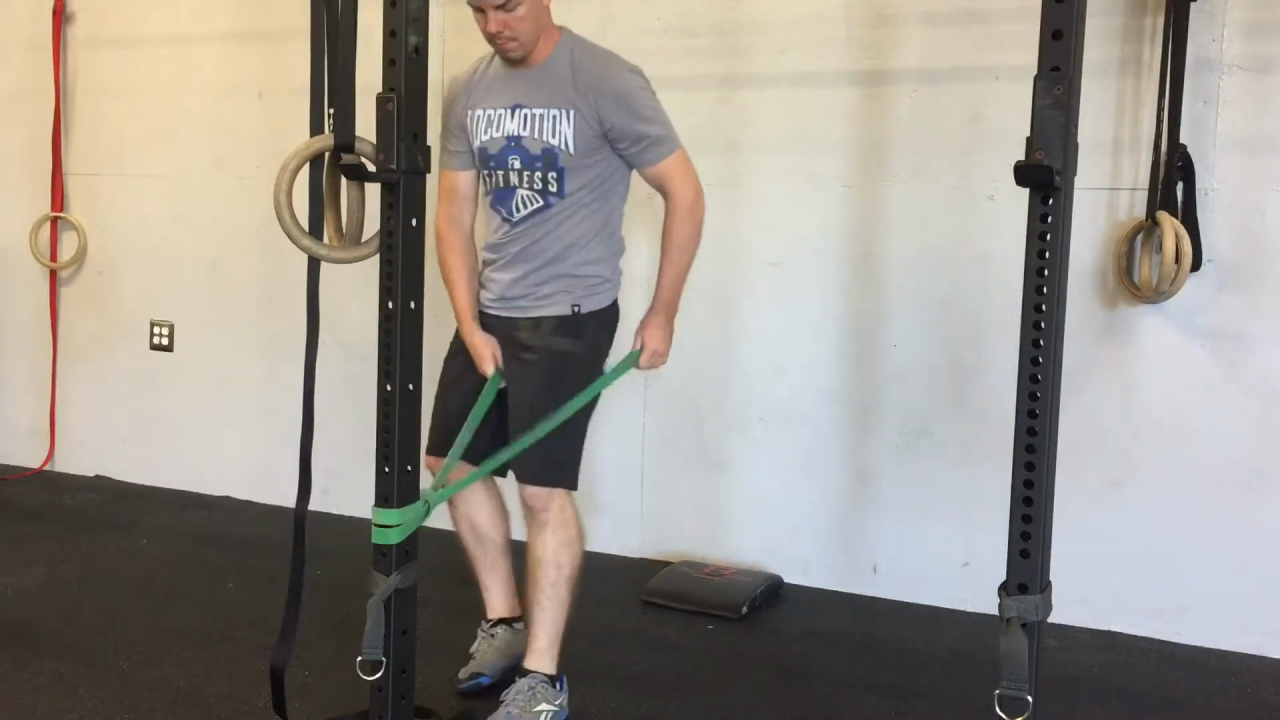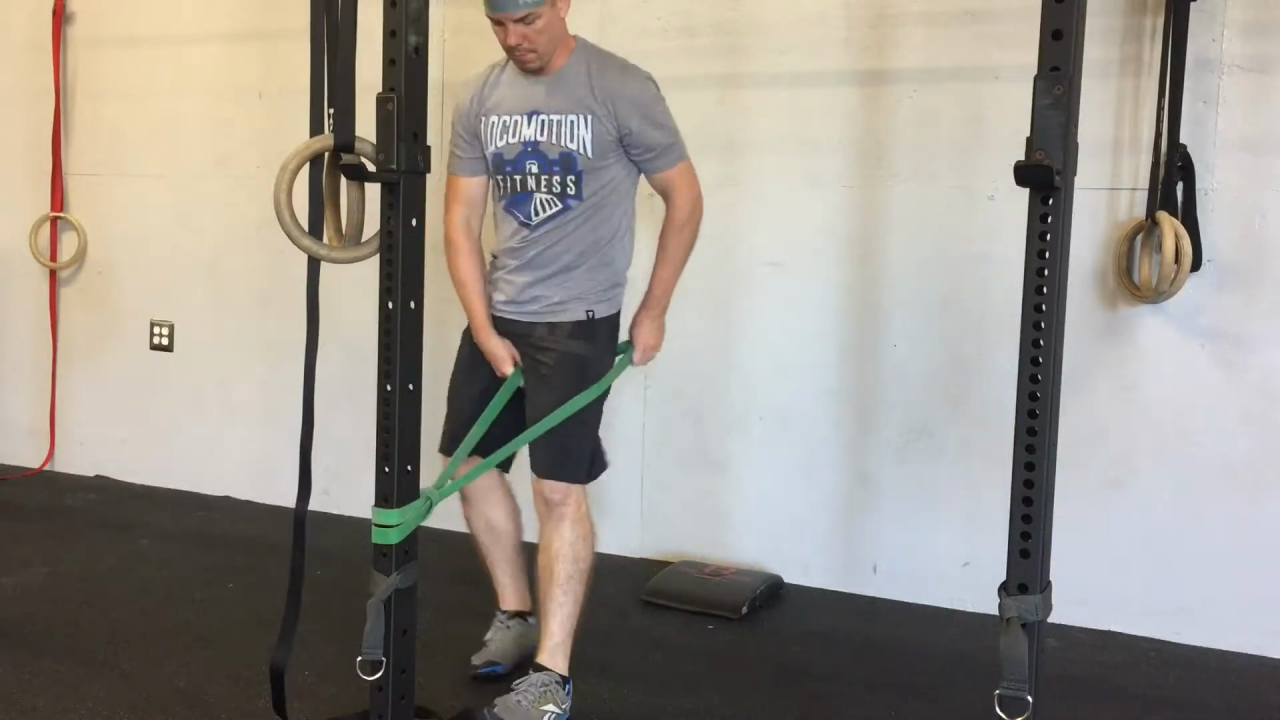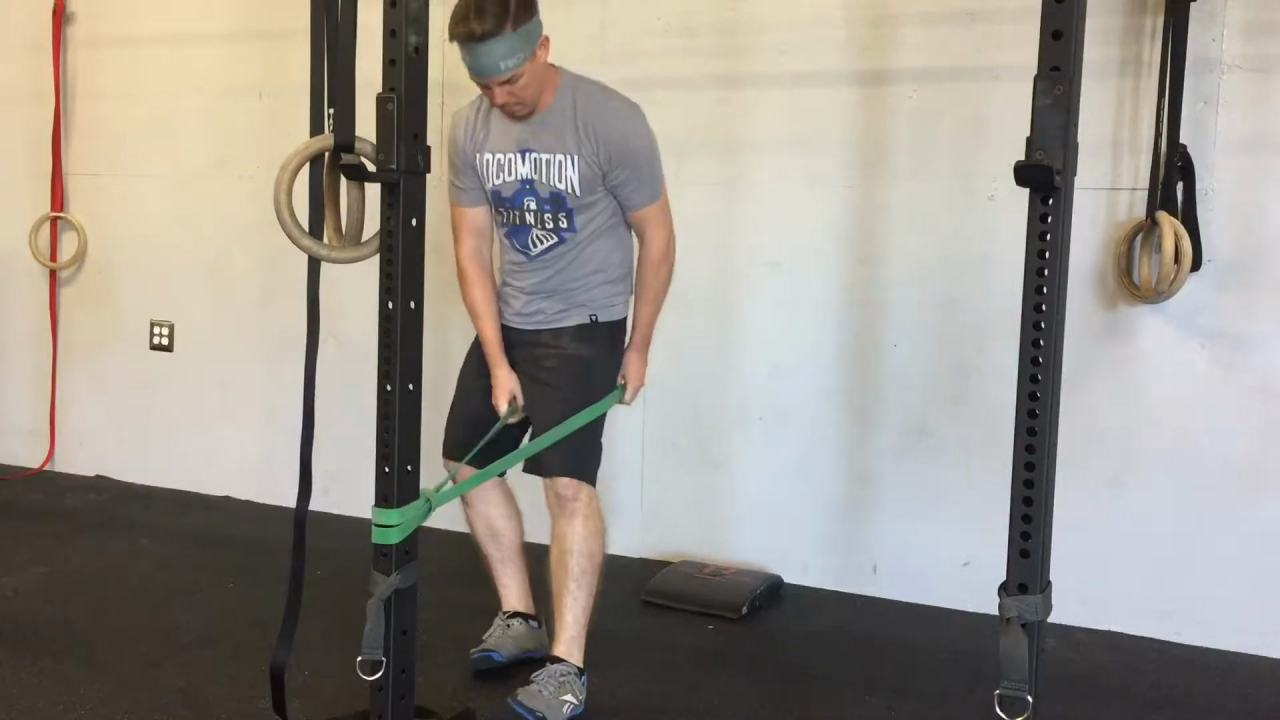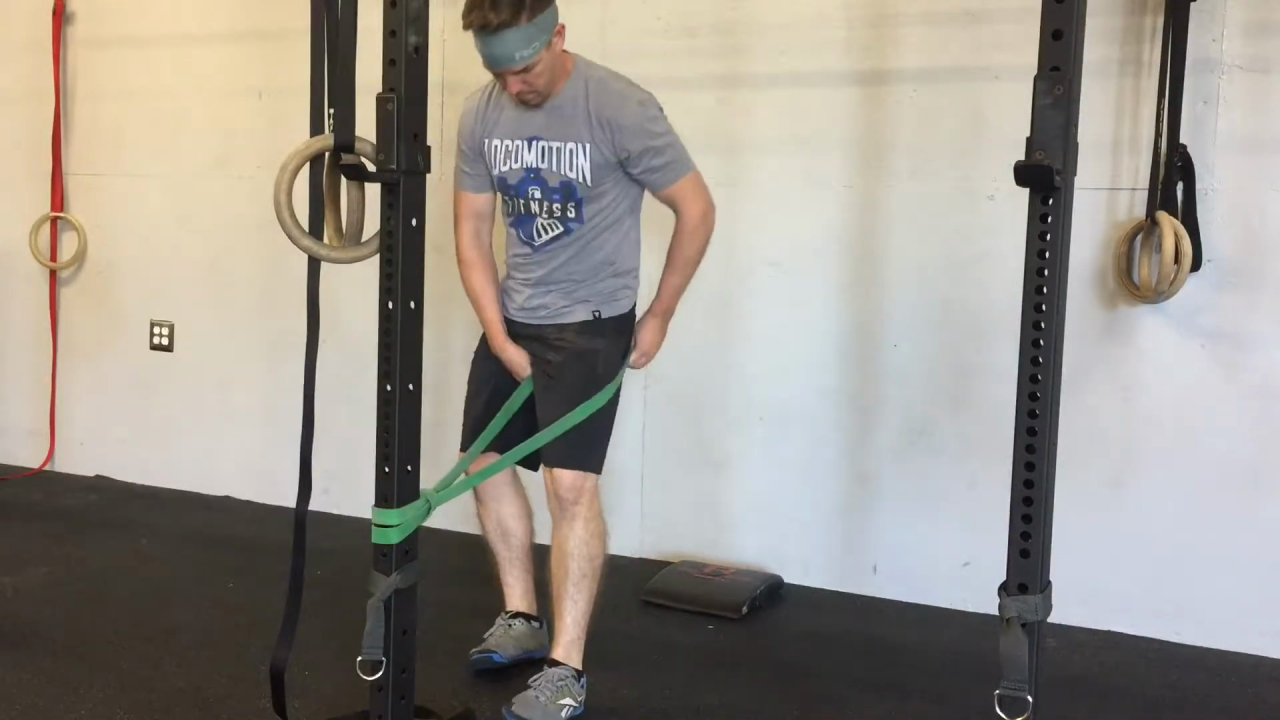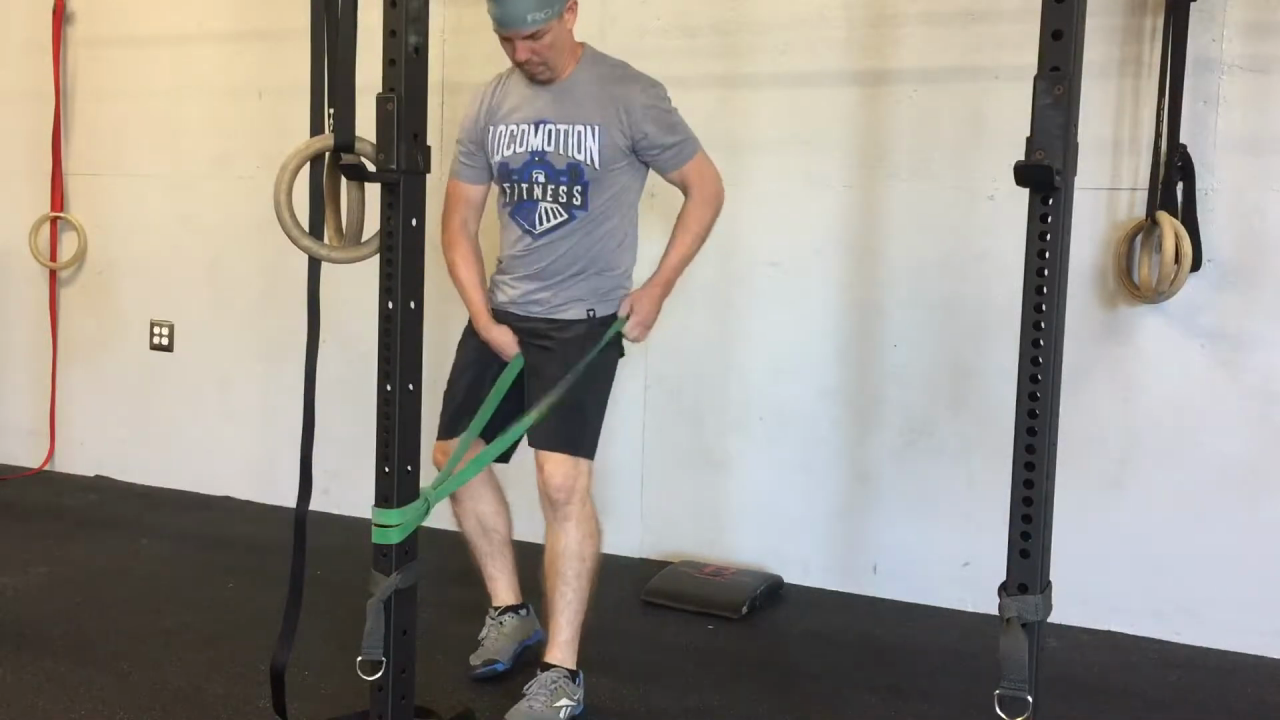
dt=0.5s
person 1, frame 1
left shoulder: (605, 82)
right shoulder: (466, 92)
left elbow: (684, 194)
right elbow: (453, 216)
left wrist: (661, 314)
right wrist: (471, 326)
left hip: (569, 315)
right hip: (491, 311)
left knee: (542, 491)
right knee: (453, 464)
right ankle: (505, 622)
person 1, frame 2
left shoulder: (622, 90)
right shoulder: (480, 98)
left elbow: (683, 200)
right elbow: (460, 221)
left wrist: (653, 309)
right wrist: (484, 329)
left hip: (578, 321)
right hip: (497, 315)
left knee: (559, 487)
right knee: (475, 468)
right ankle: (517, 617)
person 1, frame 3
left shoulder: (611, 121)
right shoulder: (469, 129)
left elbow: (655, 239)
right elbow: (471, 252)
left wrist: (638, 348)
right wrist: (497, 362)
left hip: (583, 327)
right hip: (507, 324)
left knee: (567, 484)
right knee: (468, 466)
right ankle: (520, 618)
person 1, frame 4
left shoulder: (622, 109)
right shoulder: (479, 114)
left elbow: (696, 209)
right elbow: (471, 236)
left wrist: (658, 316)
right wrist: (500, 340)
left hip: (591, 324)
right hip: (512, 321)
left knee: (569, 484)
right knee: (486, 465)
right ankle: (522, 619)
person 1, frame 5
left shoulder: (630, 97)
right shoulder: (489, 104)
left elbow: (706, 188)
right elbow: (459, 223)
left wrist: (656, 287)
right wrist: (484, 319)
left hip: (585, 322)
right hip: (502, 315)
left knee: (561, 481)
right knee: (455, 456)
right ankle: (510, 612)
